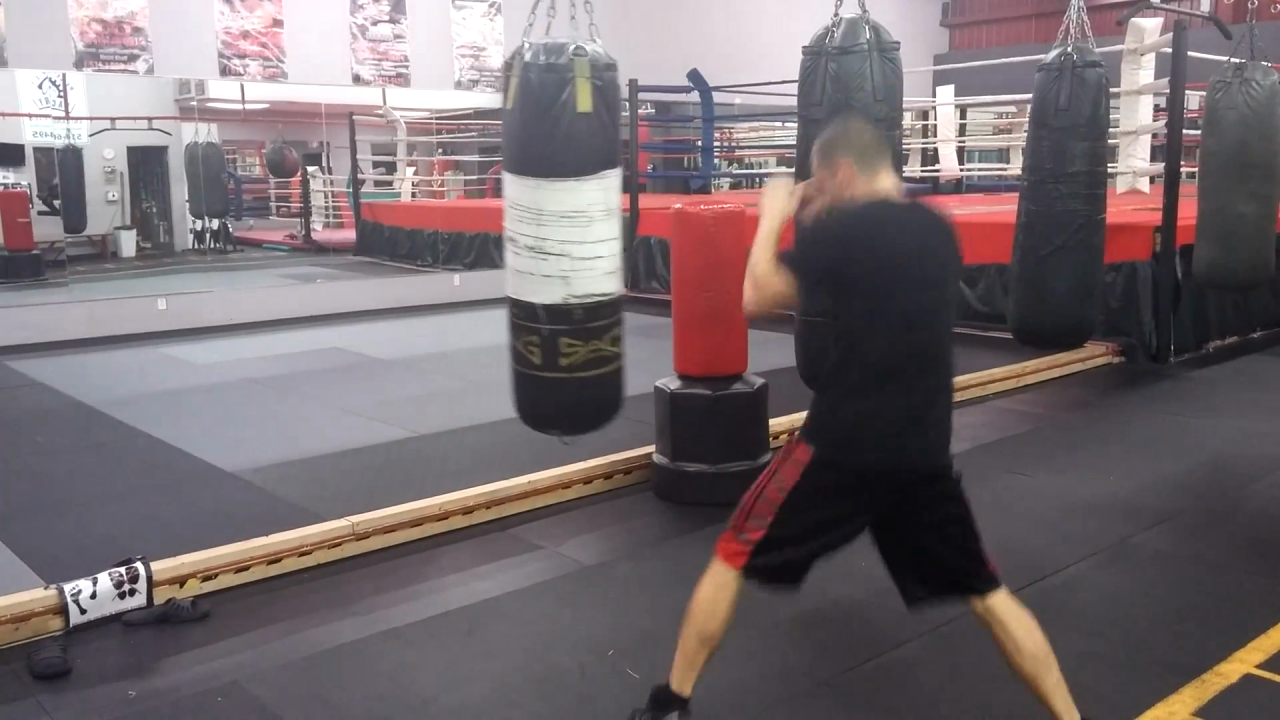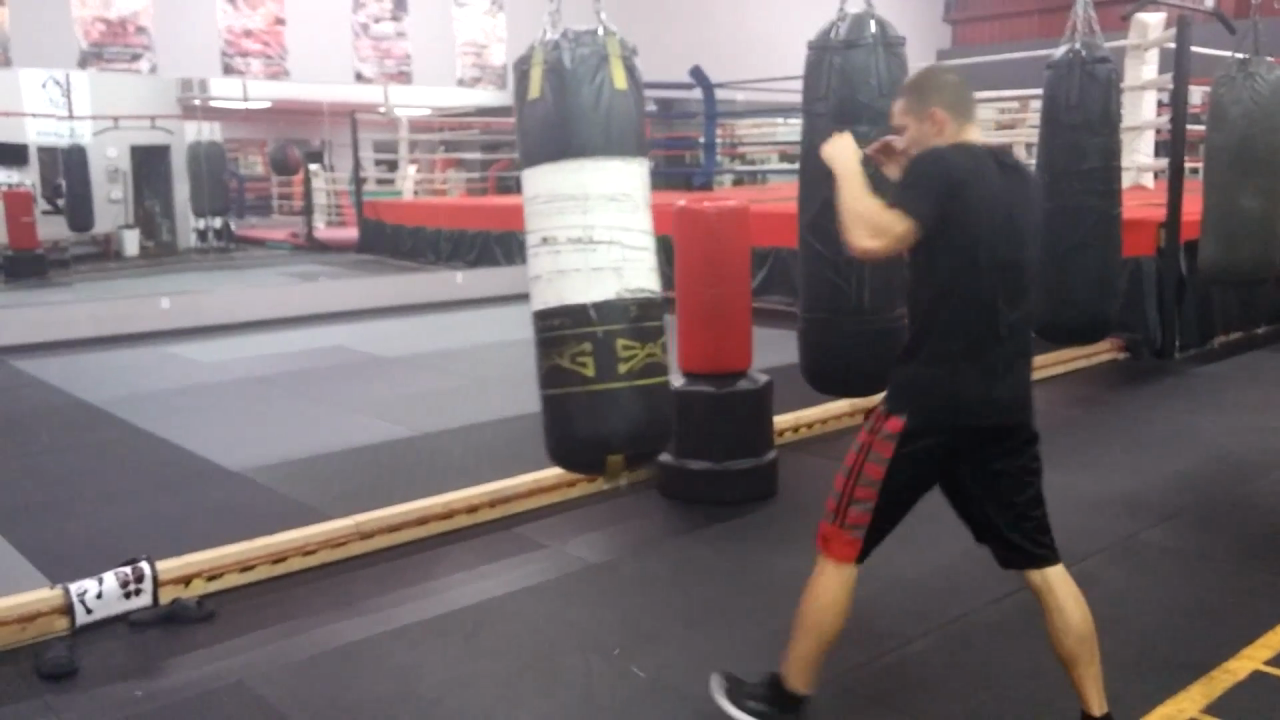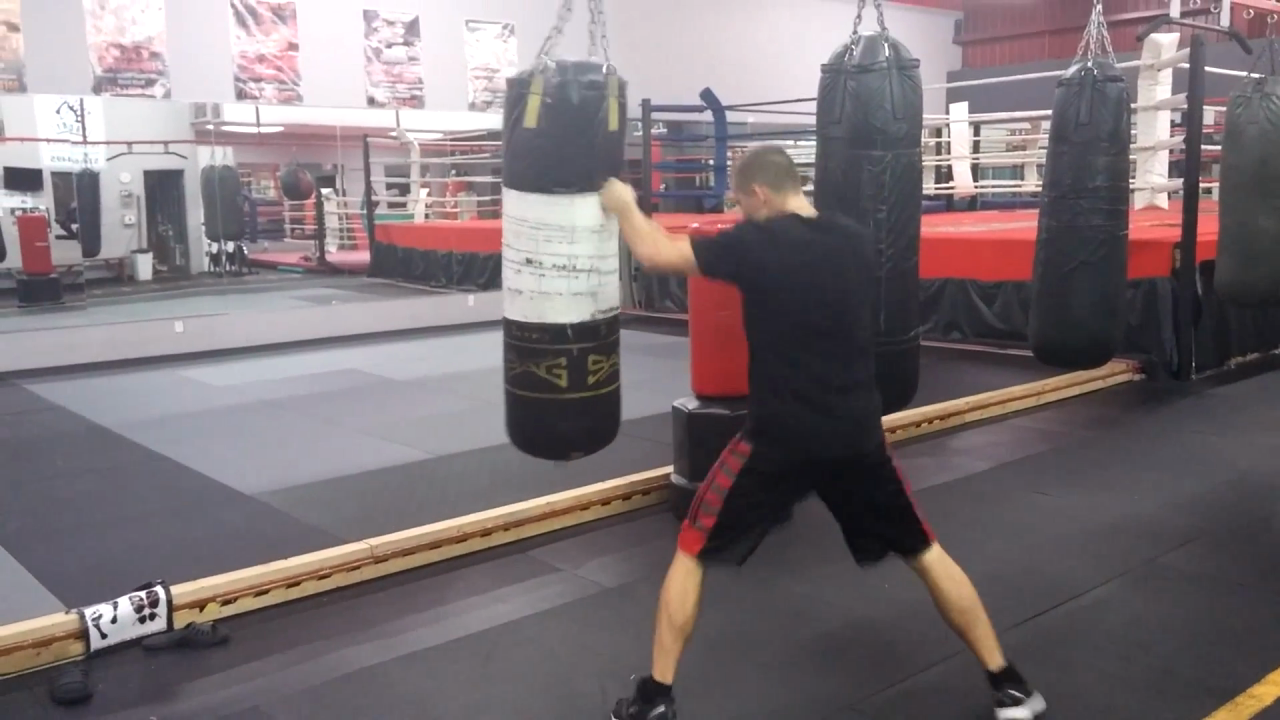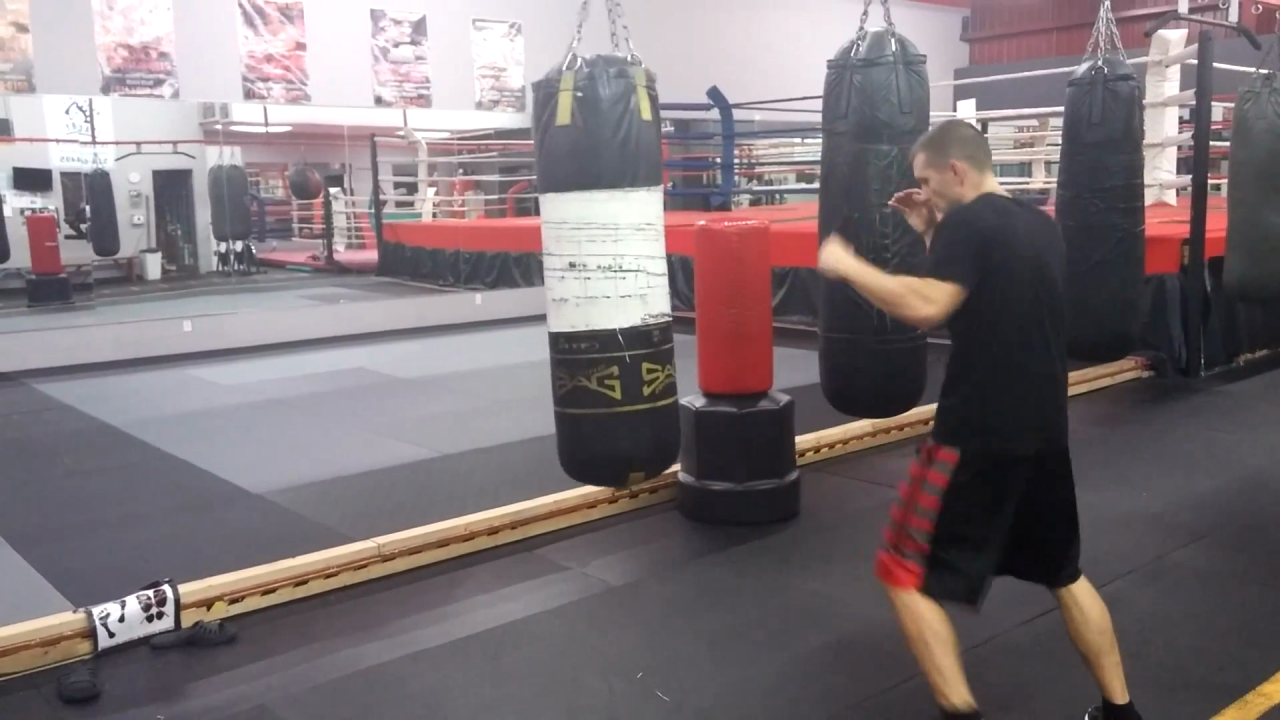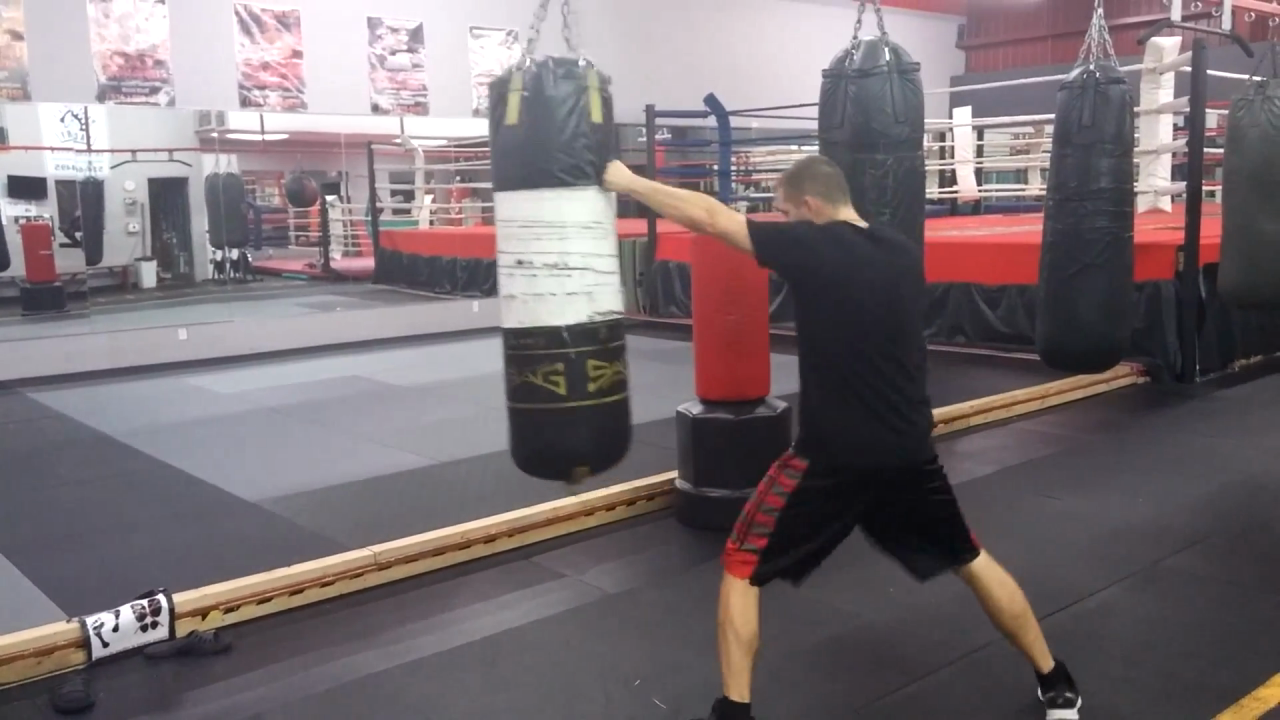
dt=1s
person 1, frame 1
left shoulder: (840, 229)
right shoulder: (938, 231)
left elbow: (760, 297)
left wrist: (771, 217)
left hip: (842, 446)
right hip: (924, 453)
left knee: (729, 558)
right knee: (987, 595)
person 1, frame 2
left shoulder: (944, 170)
right shoulder: (1017, 179)
left elbow: (874, 240)
left wrist: (844, 163)
right wrist: (912, 174)
left hip: (929, 400)
right hip: (1006, 405)
left knee: (839, 546)
right knee: (1040, 565)
person 1, frame 3
left shoulder: (753, 243)
right shoulder: (855, 241)
left elbow: (659, 254)
left wrist: (624, 203)
left hip: (777, 438)
right hip: (857, 436)
left knee: (693, 547)
right knee: (923, 551)
person 1, frame 4
left shoulder: (971, 224)
right shoulder: (1039, 226)
left elbow: (928, 306)
left wrist: (847, 264)
right wrist: (933, 228)
left hip: (977, 437)
right hip: (1044, 433)
left knee: (904, 577)
right knee: (1064, 576)
person 1, frame 5
left shoulder: (809, 246)
right shoulder: (903, 256)
left elbow: (709, 218)
left wrist: (625, 181)
left hip: (831, 455)
right hip: (907, 448)
left knee: (742, 567)
right knee: (970, 559)
